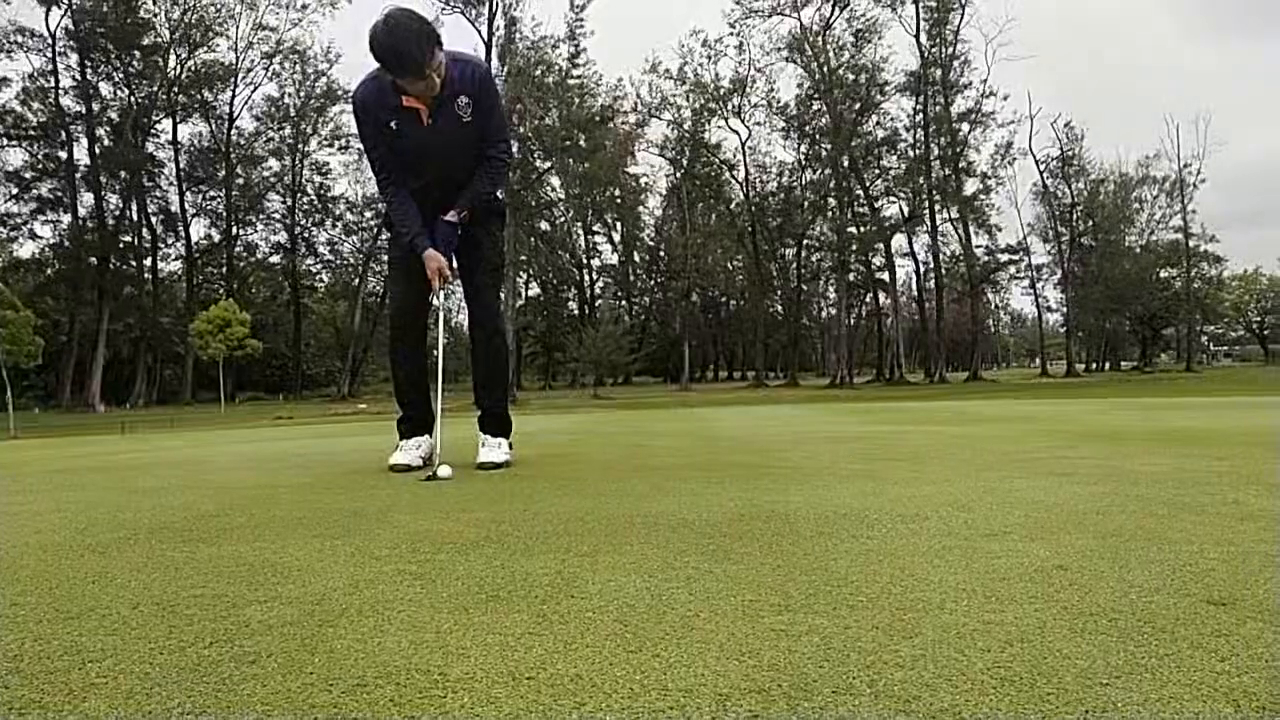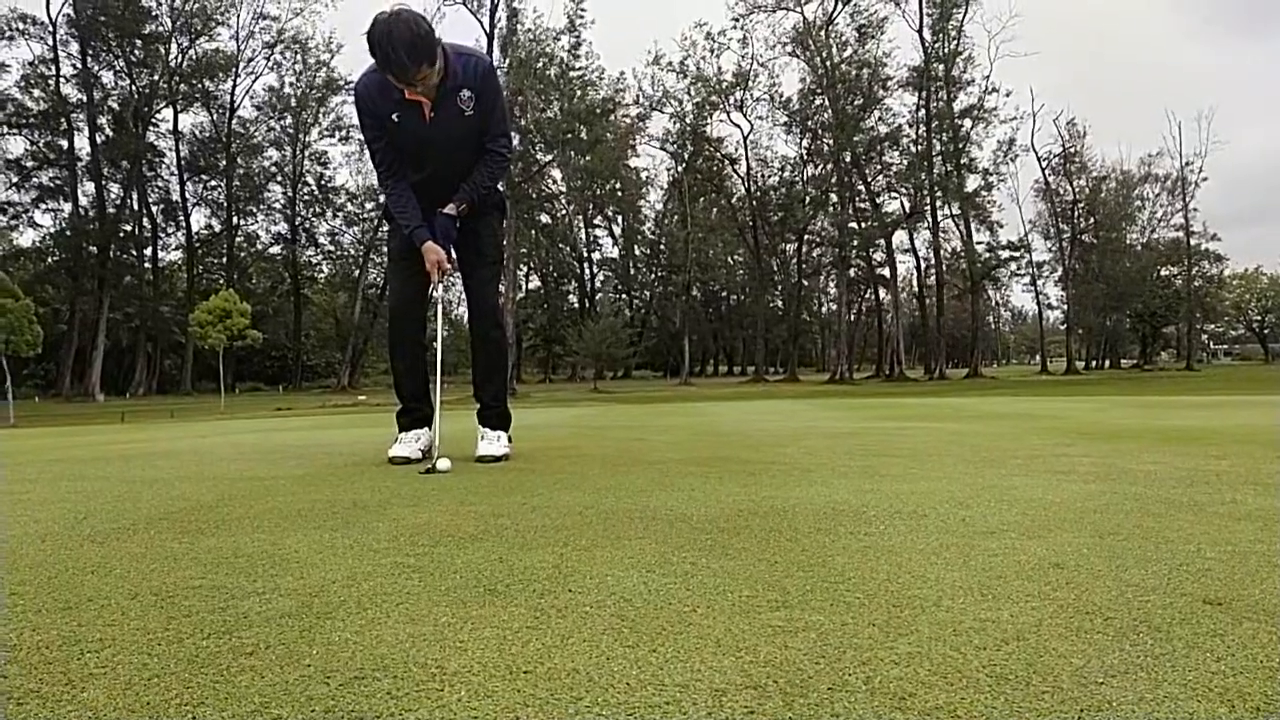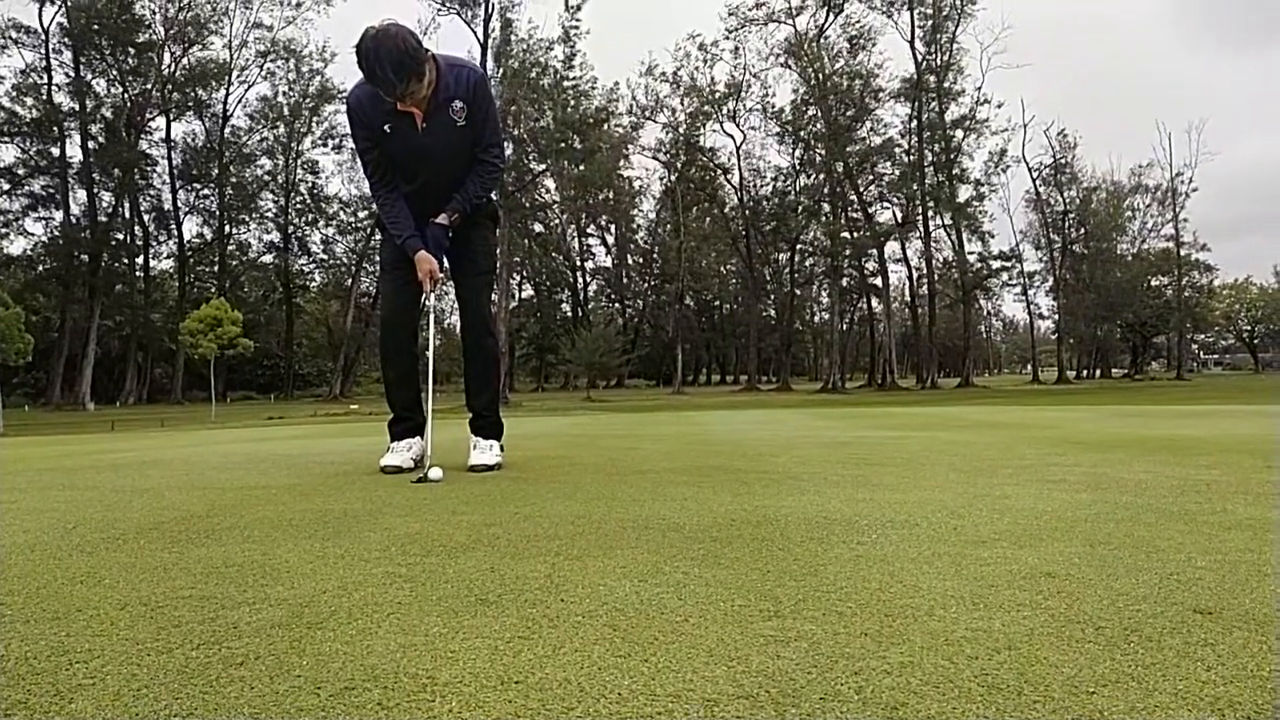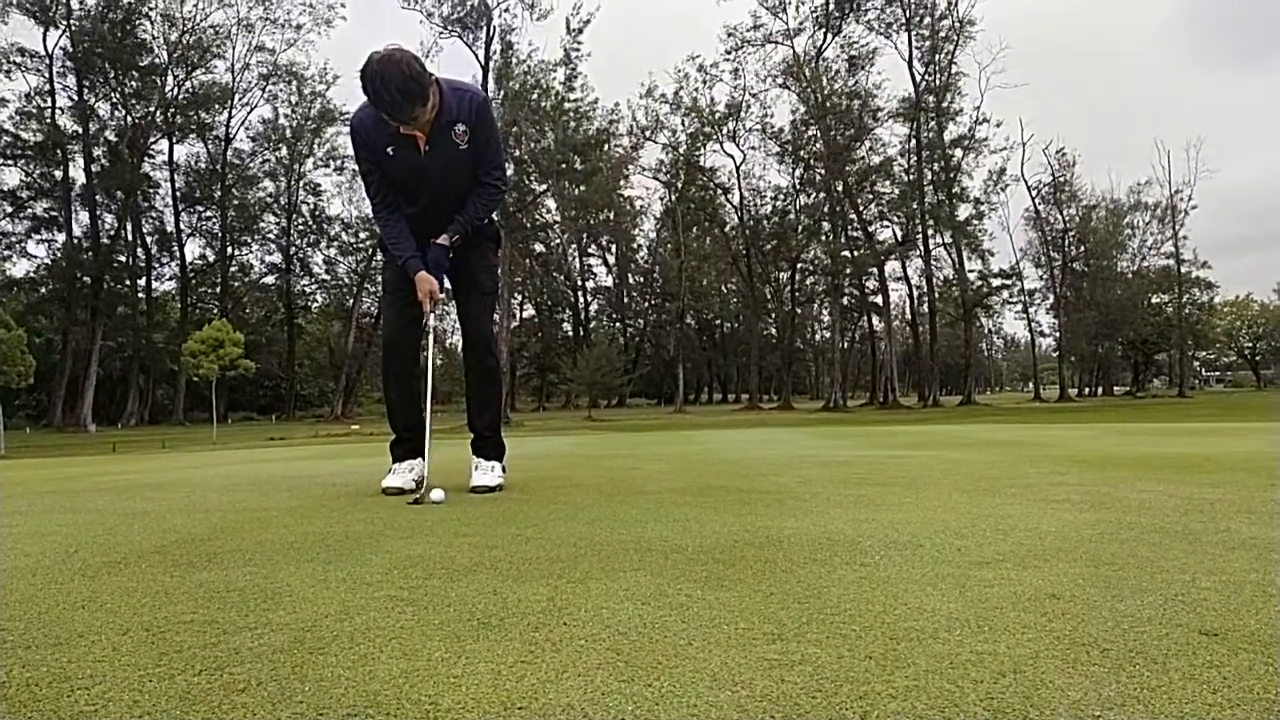
dt=0.7s
person 1, frame 1
left shoulder: (474, 75)
right shoulder: (368, 99)
left elbow: (498, 155)
right elbow: (390, 183)
left wrist: (458, 214)
right wrist: (424, 247)
left hip: (475, 210)
right hip: (412, 217)
left knee: (486, 314)
right knee: (404, 319)
left ankle: (495, 432)
right ankle: (415, 433)
person 1, frame 2
left shoulder: (476, 69)
right shoulder: (370, 91)
left elbow: (499, 150)
right elbow: (389, 175)
left wrist: (456, 207)
right wrist: (421, 238)
left hip: (474, 203)
right hip: (411, 210)
left knee: (485, 307)
right knee: (403, 311)
left ankle: (494, 424)
right ankle: (414, 425)
person 1, frame 3
left shoulder: (469, 80)
right shoulder: (362, 103)
left elbow: (492, 160)
right elbow: (383, 186)
left wrist: (449, 216)
right wrist: (415, 248)
left hip: (468, 213)
right hip: (404, 221)
left knee: (477, 317)
right knee: (395, 320)
left ankle: (487, 433)
right ankle: (406, 434)
person 1, frame 4
left shoulder: (471, 104)
right shoulder: (365, 125)
left elbow: (493, 183)
right elbow: (384, 207)
left wrist: (449, 238)
right wrist: (415, 268)
left hip: (469, 234)
right hip: (405, 242)
left knee: (479, 337)
right knee: (396, 341)
left ankle: (488, 454)
right ankle: (408, 455)
